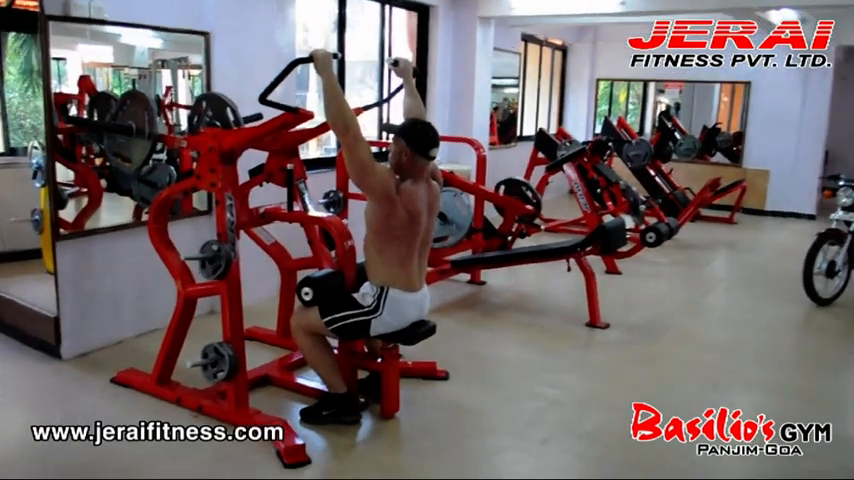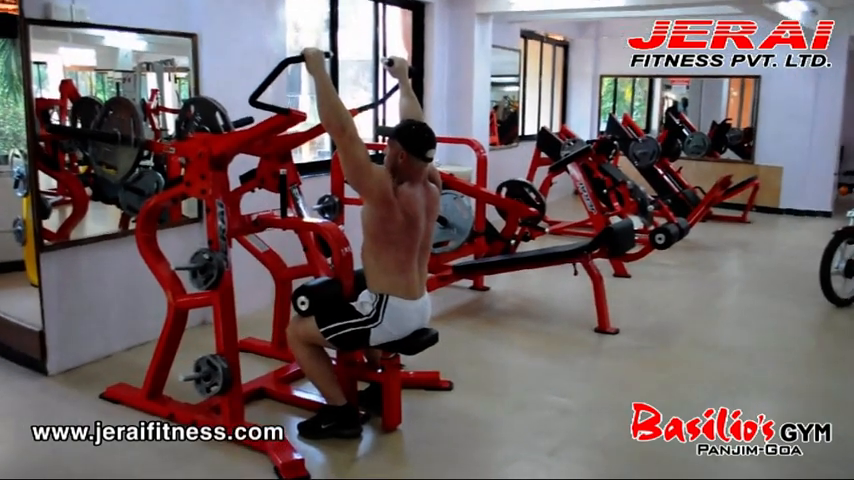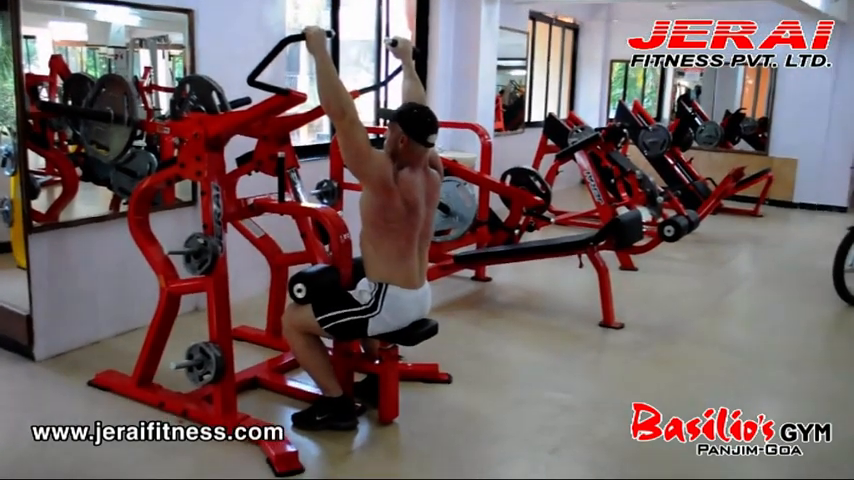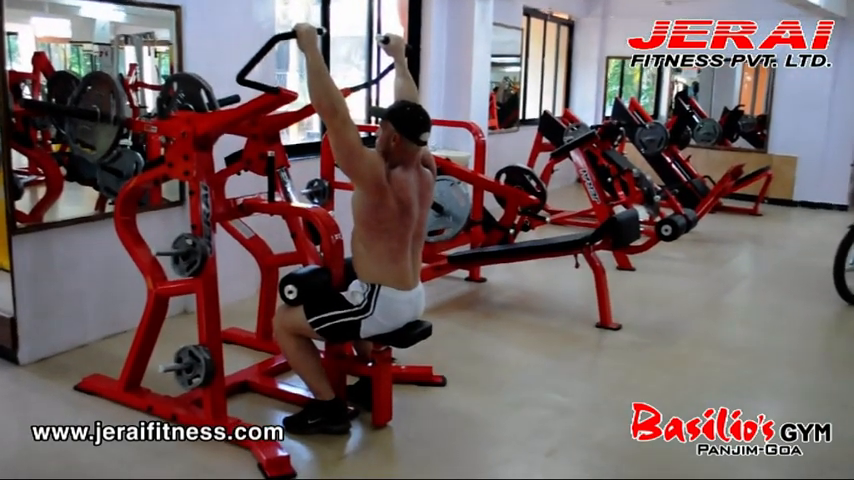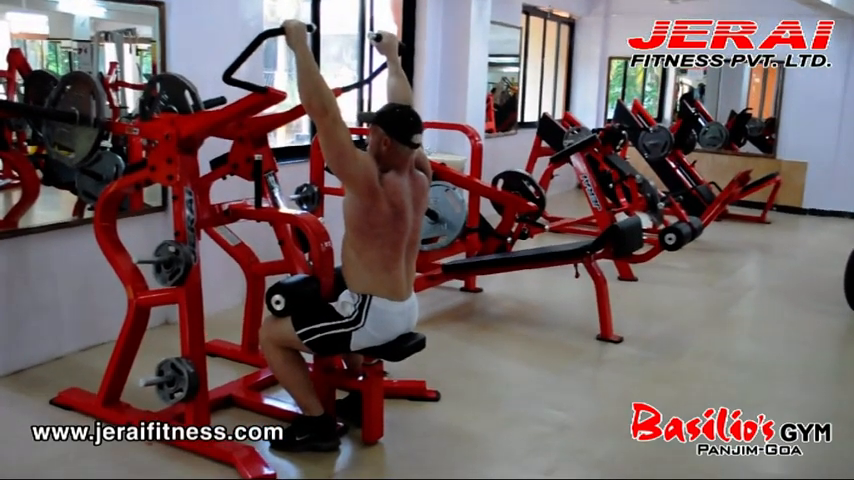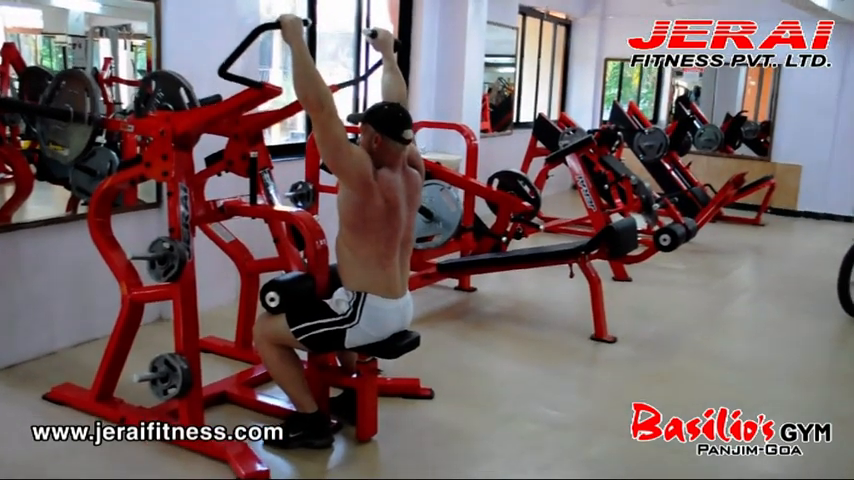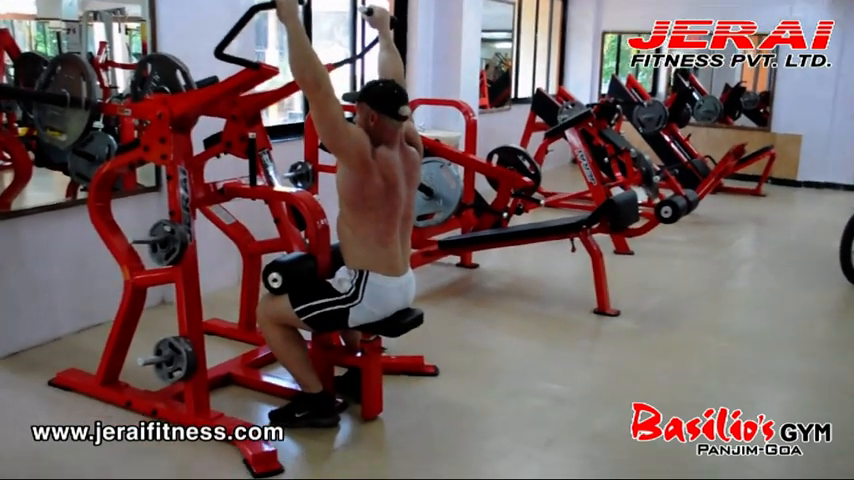
dt=0.4s
person 1, frame 1
left shoulder: (387, 189)
right shoulder: (432, 183)
left elbow: (348, 132)
right elbow: (418, 131)
left wrist: (326, 71)
right wrist: (408, 79)
left hip: (393, 305)
right hip: (419, 300)
left knee: (301, 322)
right knee: (355, 299)
left ankle: (342, 399)
right ankle: (383, 374)
person 1, frame 2
left shoulder: (385, 192)
right shoulder: (431, 186)
left elbow: (343, 132)
right elbow: (415, 131)
left wrist: (318, 70)
right wrist: (403, 78)
left hip: (392, 313)
right hip: (420, 307)
left knee: (297, 332)
right knee: (354, 308)
left ankle: (342, 413)
right ankle: (385, 385)
person 1, frame 3
left shoulder: (385, 178)
right shoulder: (432, 173)
left elbow: (343, 117)
right elbow: (418, 115)
left wrist: (319, 49)
right wrist: (407, 60)
left hip: (392, 303)
right hip: (420, 298)
left knee: (293, 321)
right knee: (352, 297)
left ankle: (337, 405)
right ankle: (380, 377)
person 1, frame 4
left shoulder: (377, 177)
right shoulder: (425, 171)
left elbow: (334, 115)
right elbow: (409, 113)
left wrist: (310, 48)
right wrist: (399, 58)
left hip: (384, 304)
right hip: (413, 299)
left knee: (284, 322)
right knee: (342, 299)
left ankle: (329, 408)
right ankle: (374, 379)
person 1, frame 5
left shoulder: (370, 181)
right shoulder: (420, 175)
left elbow: (324, 113)
right elbow: (403, 115)
left wrist: (299, 43)
right wrist: (392, 56)
left hip: (376, 316)
right hip: (406, 310)
left knee: (270, 334)
right knee: (332, 308)
left ankle: (318, 425)
right ankle: (364, 395)
person 1, frame 6
left shoulder: (364, 177)
right shoulder: (413, 172)
left elbow: (320, 109)
right elbow: (397, 112)
left wrist: (296, 39)
right wrist: (387, 54)
left hip: (370, 314)
right hip: (401, 309)
left knee: (265, 331)
right knee: (328, 306)
left ankle: (311, 421)
right ankle: (359, 392)
person 1, frame 7
left shoulder: (362, 155)
right shoulder: (410, 149)
left elbow: (317, 88)
right elbow: (394, 90)
left hip: (373, 292)
right hip: (403, 285)
left knee: (268, 312)
right knee: (333, 285)
left ankle: (317, 401)
right ankle: (362, 373)
